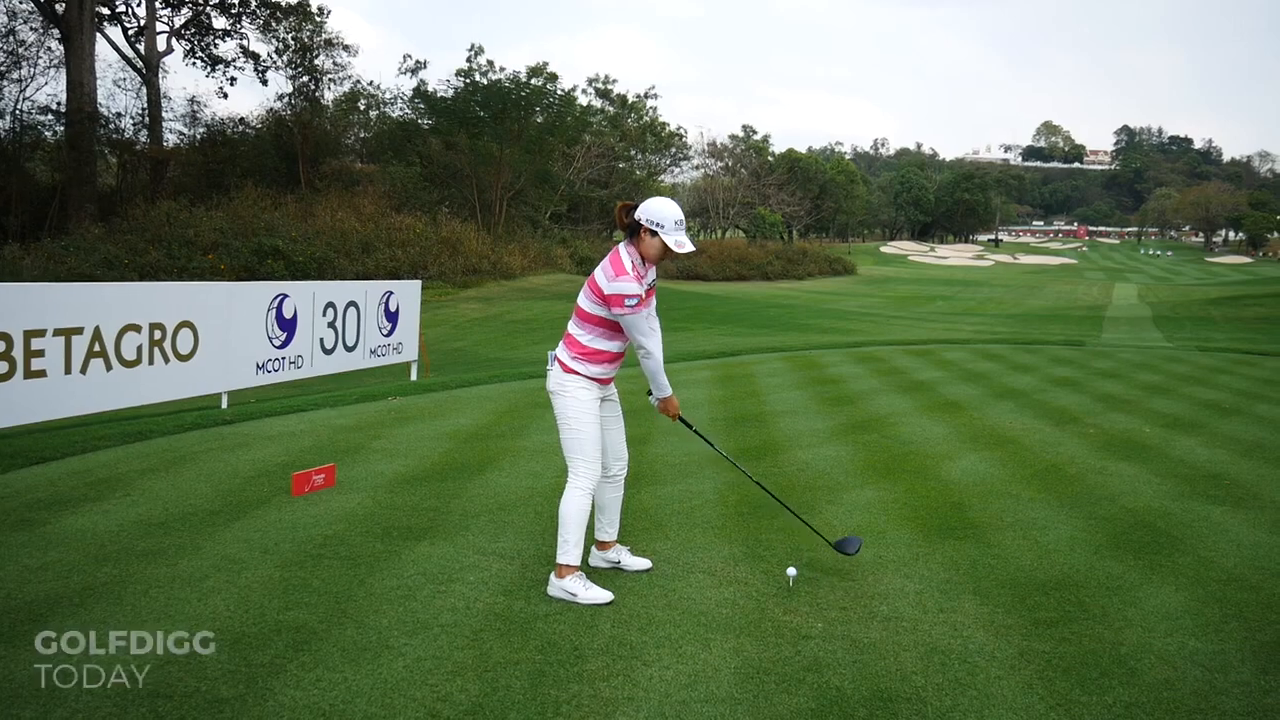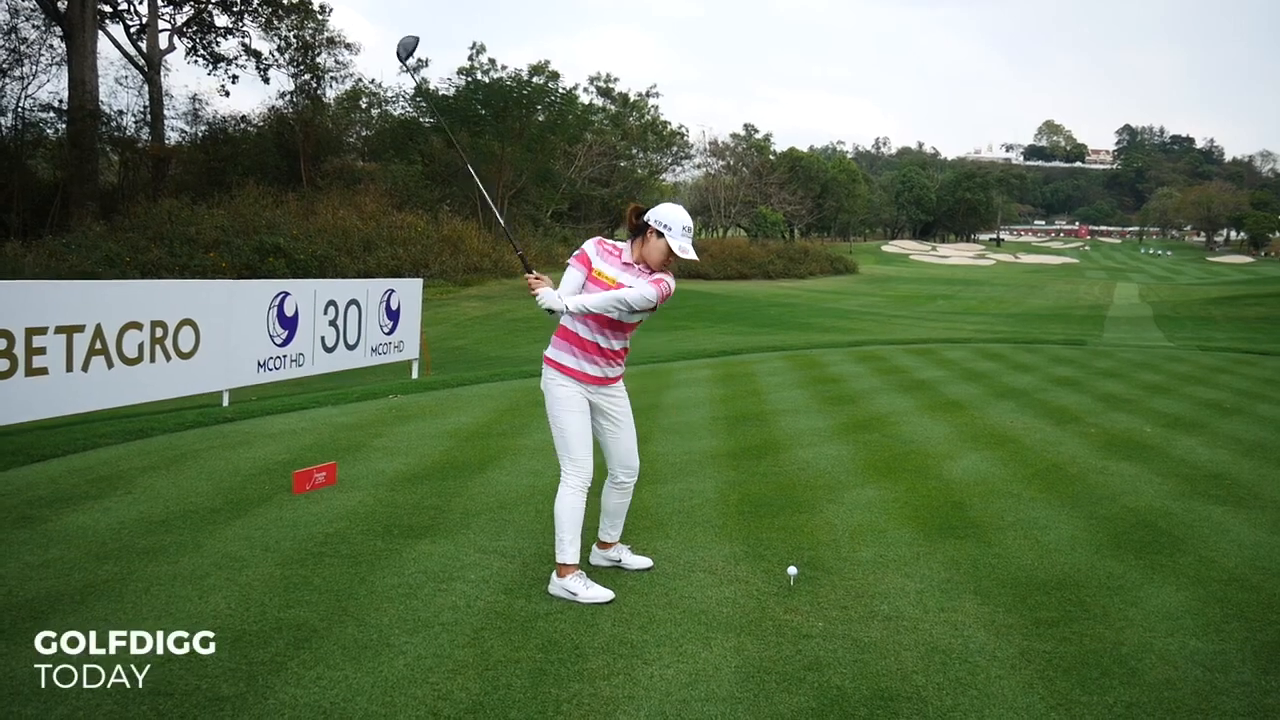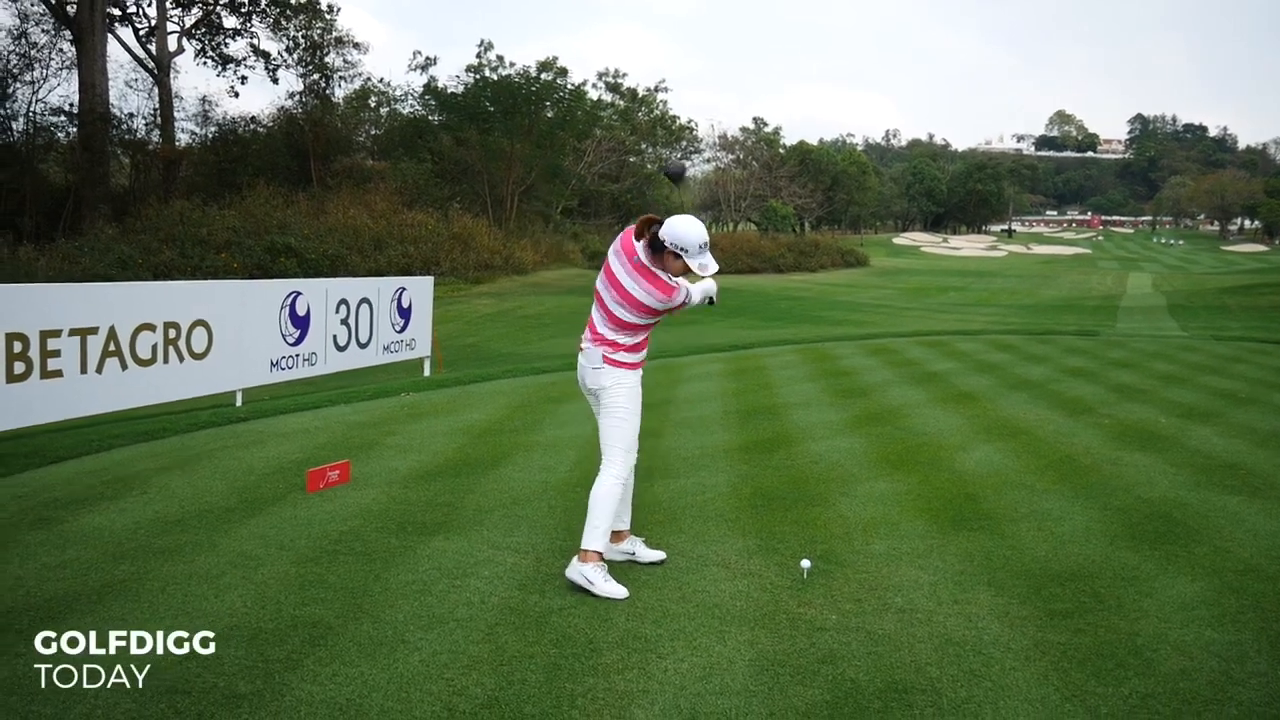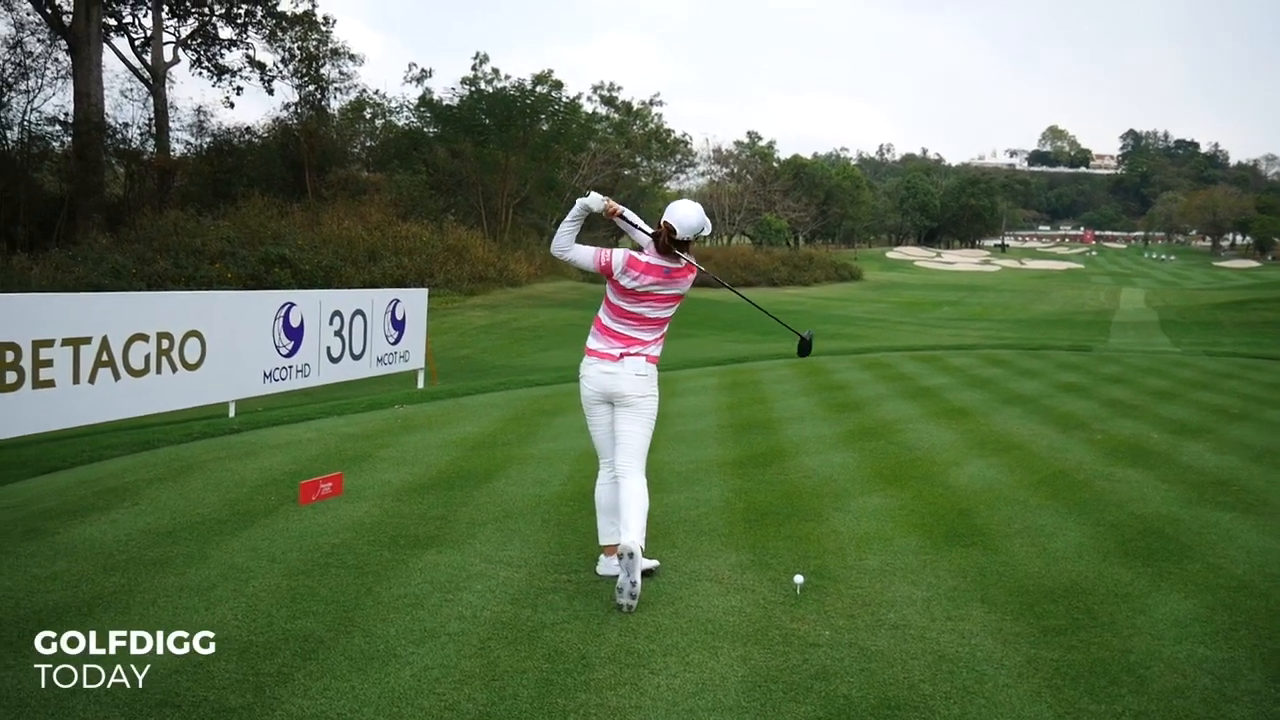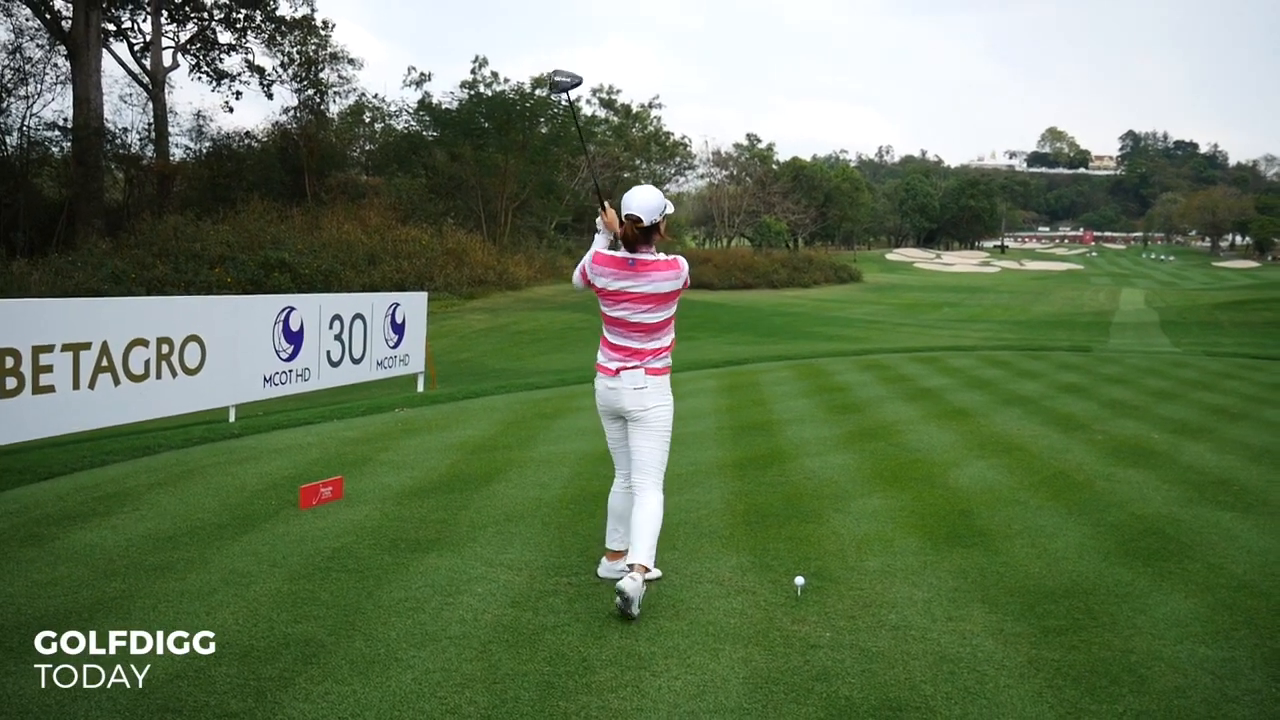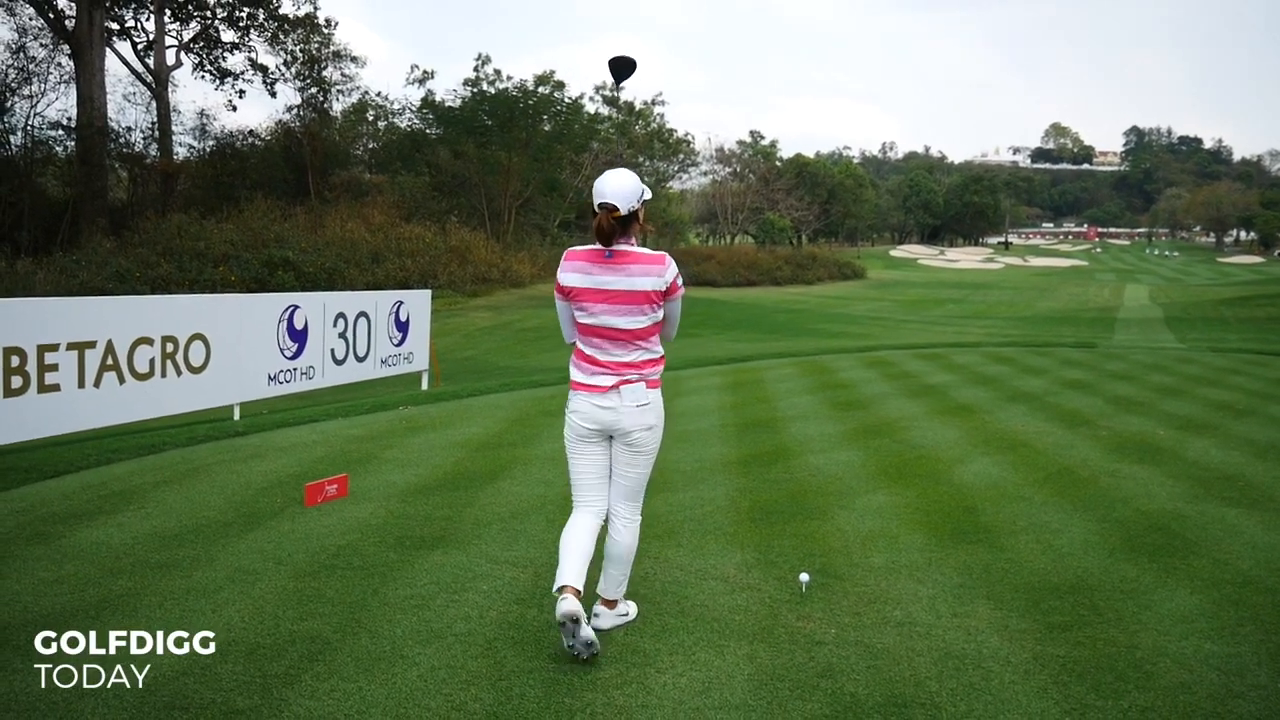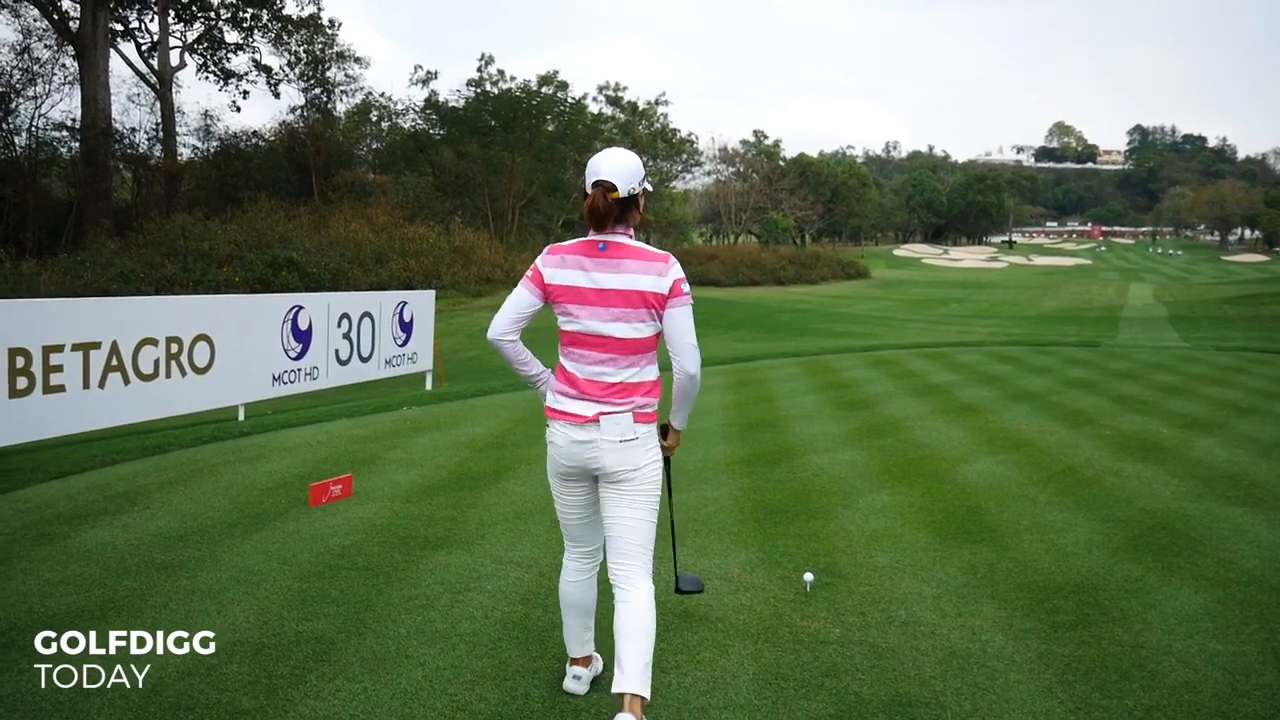
dt=0.7s
person 1, frame 1
left shoulder: (644, 264)
right shoulder: (621, 279)
left elbow: (652, 326)
right elbow: (644, 344)
left wrist: (657, 387)
right wrist: (665, 393)
left hip: (601, 381)
right hip: (574, 380)
left knee: (615, 466)
right knee: (586, 475)
left ankle: (605, 547)
right ankle: (564, 574)
person 1, frame 2
left shoulder: (662, 283)
right shoulder: (596, 250)
left elbow: (619, 300)
right elbow: (560, 296)
left wrist: (563, 301)
right wrist: (548, 293)
left hip: (609, 384)
right hip: (565, 377)
left knee: (626, 471)
right knee: (578, 474)
left ankle: (607, 546)
right ankle: (565, 574)
person 1, frame 3
left shoulder: (633, 239)
right shoulder: (668, 293)
right elbow: (688, 295)
left wrist: (699, 284)
right wrist: (704, 288)
left hip: (596, 363)
right hip: (616, 372)
left knee: (623, 454)
right knee: (616, 466)
left ankle: (619, 540)
right ankle: (587, 561)
person 1, frame 4
left shoulder: (625, 263)
right shoulder: (687, 272)
left elbow: (560, 250)
right elbow: (654, 243)
left wrist: (584, 206)
right wrist: (618, 212)
left hip: (595, 373)
right hip: (637, 379)
left knee: (609, 467)
right knee: (630, 472)
left ankle: (611, 553)
right ankle: (630, 548)
person 1, frame 5
left shoulder: (599, 263)
right shoulder: (678, 269)
left elbow: (577, 281)
left wrist: (605, 235)
right wrist: (617, 232)
left hip: (608, 386)
right hip: (649, 391)
left knee: (626, 476)
right knee: (649, 487)
left ankle: (616, 557)
right ankle: (634, 572)
person 1, frame 6
left shoulder: (570, 263)
right shoulder: (661, 267)
left elbow: (570, 333)
right elbow: (667, 332)
left hip: (585, 404)
right hip: (639, 404)
left knee: (586, 509)
right knee: (625, 511)
left ankle: (569, 599)
right ankle: (608, 605)
person 1, frame 7
left shoulder: (555, 259)
right shoulder: (661, 268)
left elbow: (500, 333)
right elbow: (688, 367)
left wrist: (549, 384)
right wrist: (677, 424)
left hip: (566, 434)
right hip: (630, 439)
left knee: (580, 554)
right knee: (631, 572)
left ankle: (579, 663)
